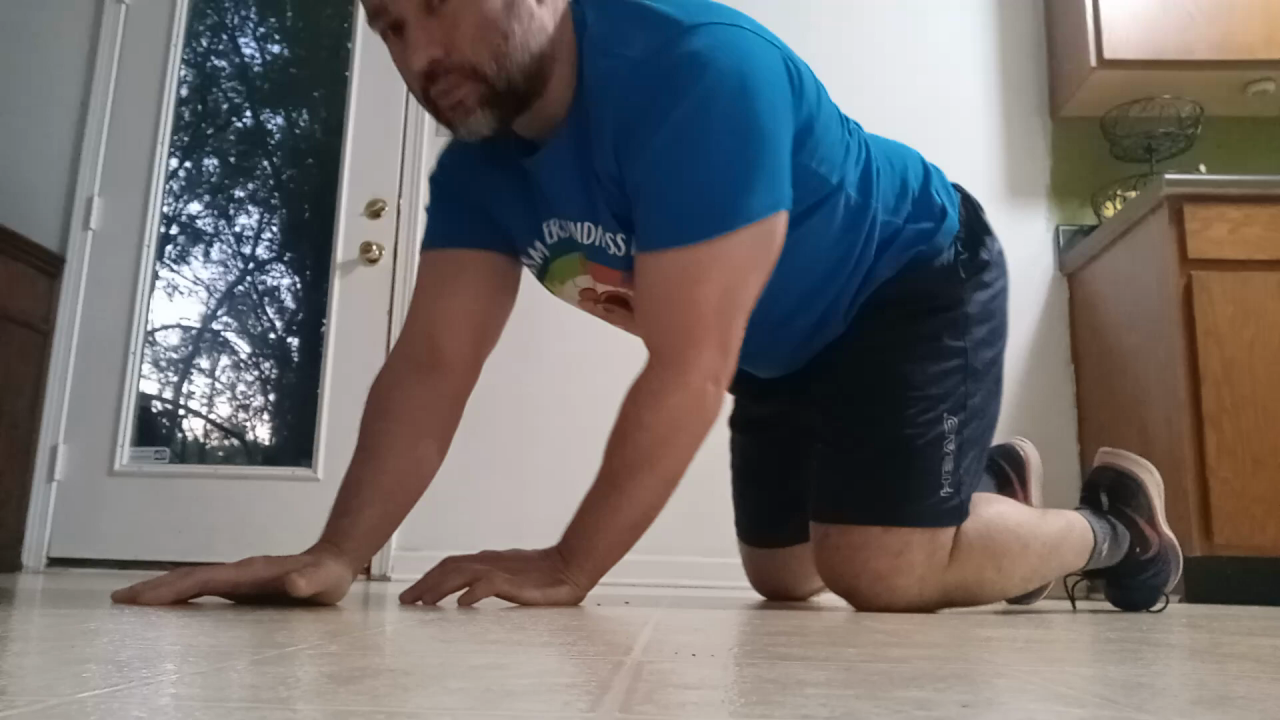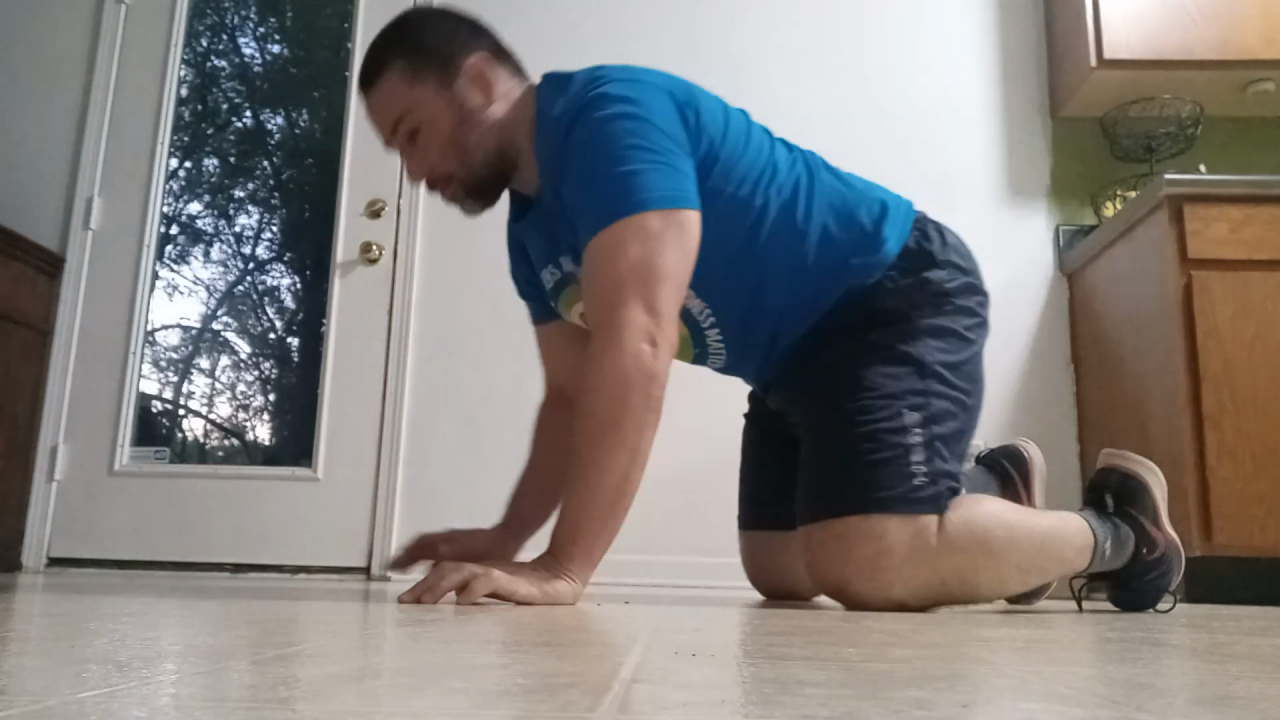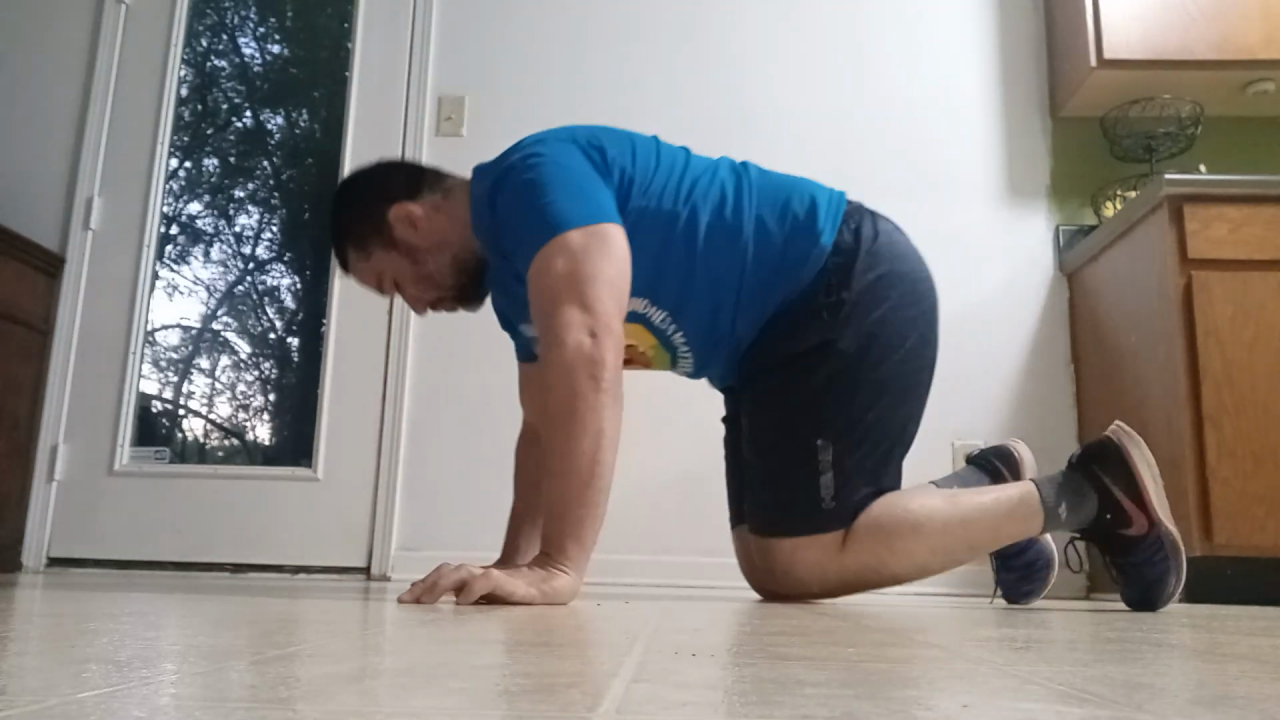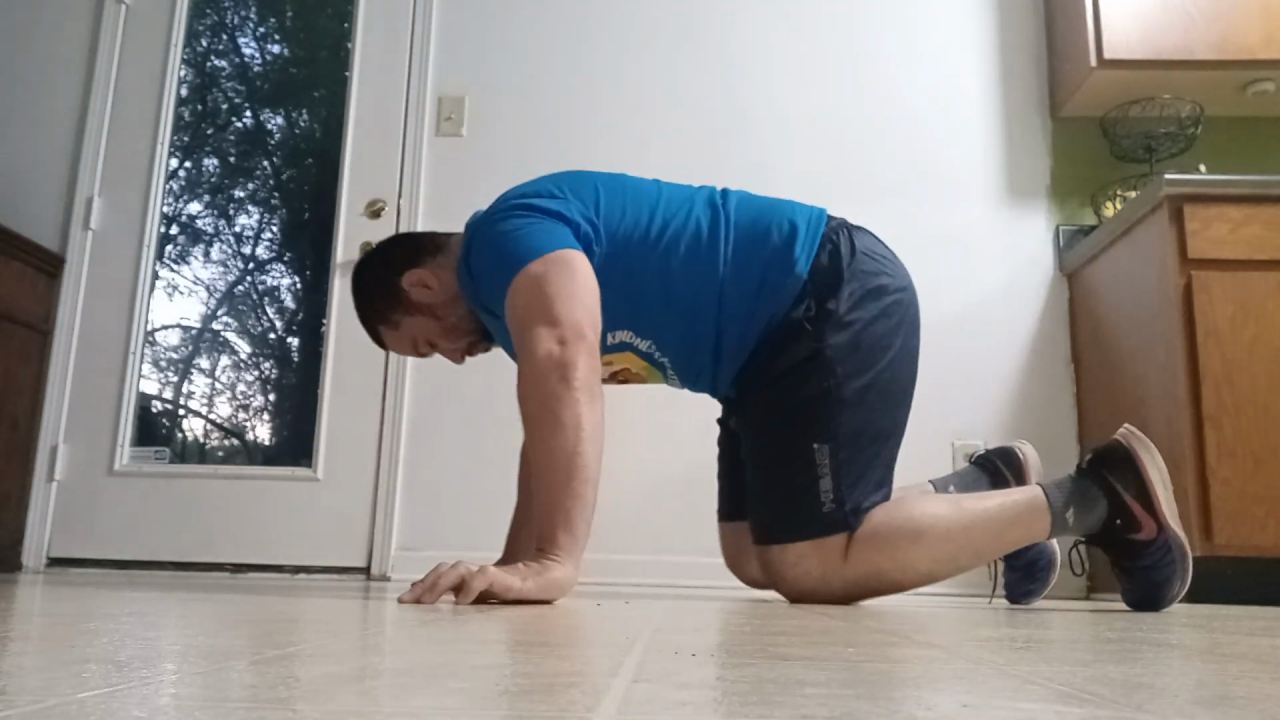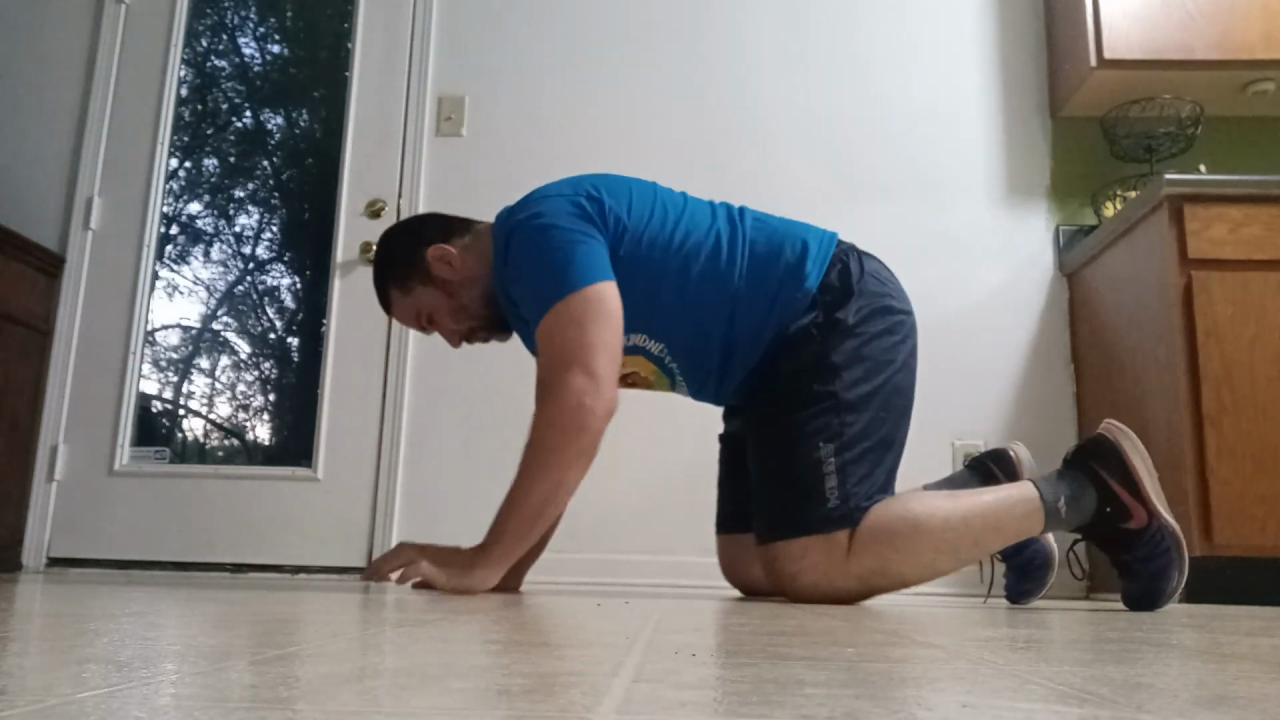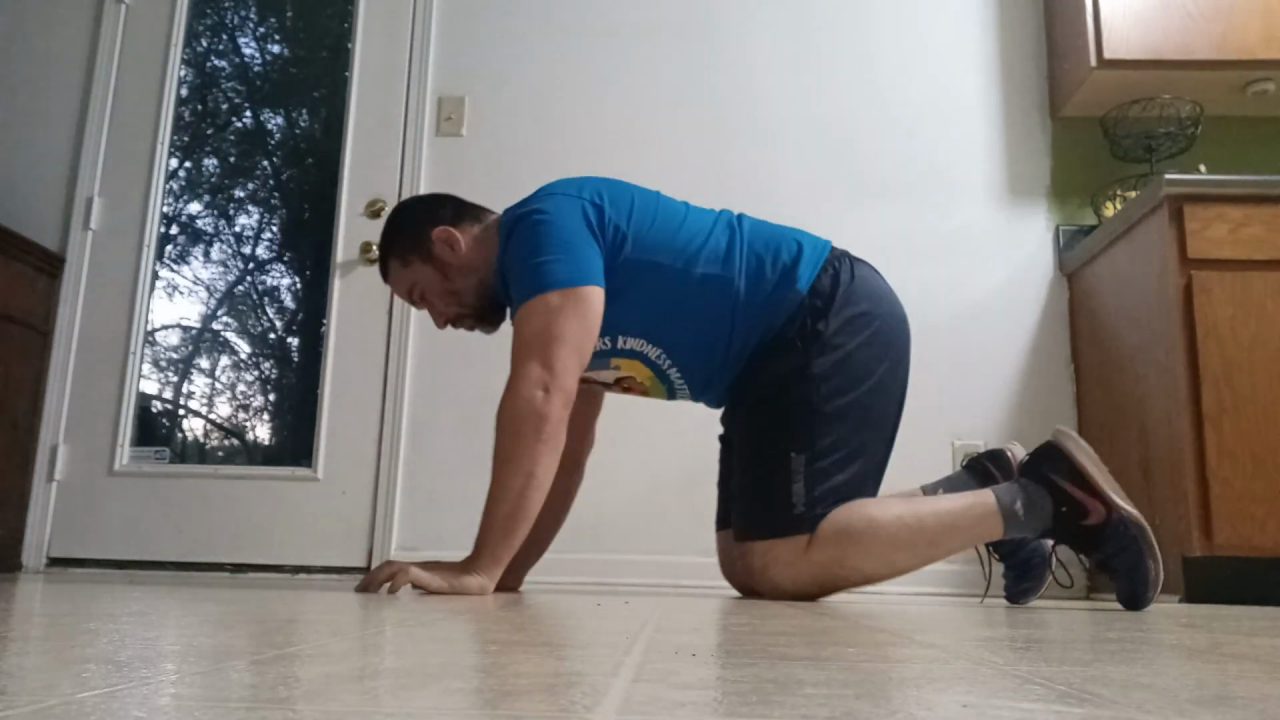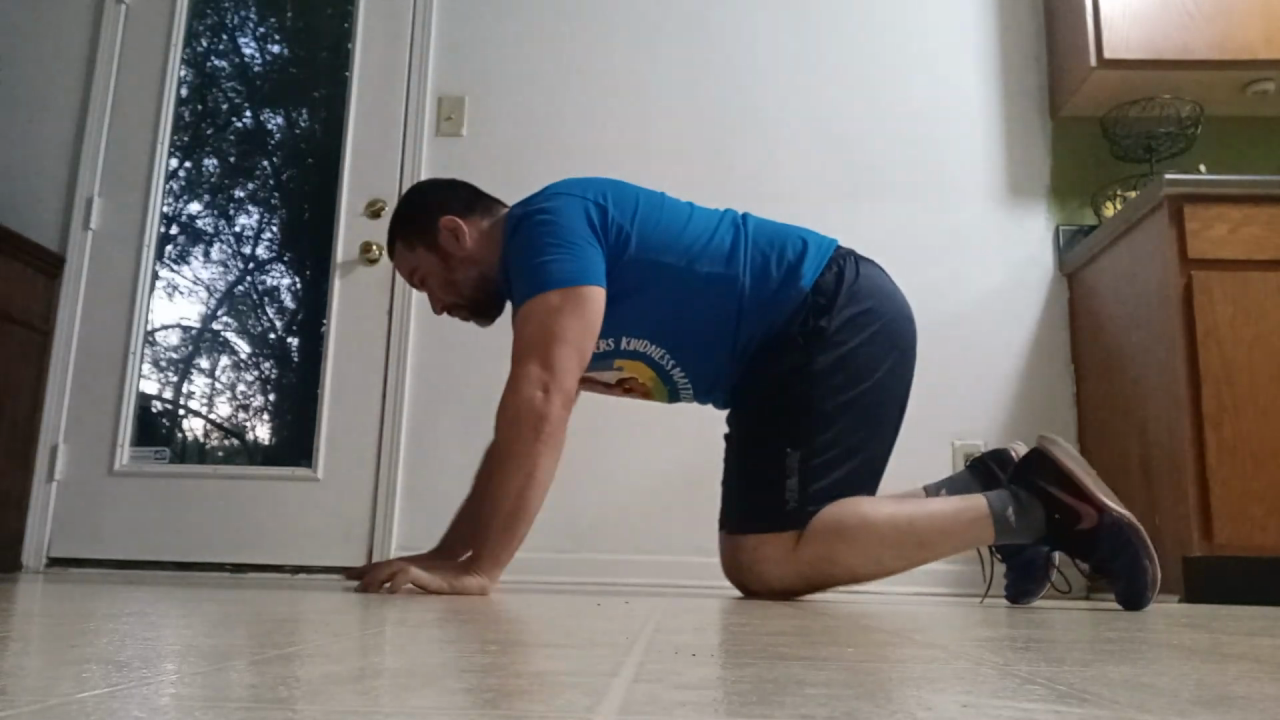
dt=0.5s
person 1, frame 1
right shoulder: (478, 174)
left elbow: (688, 370)
right elbow: (432, 365)
left wrist: (567, 569)
right wrist: (330, 561)
left hip: (922, 288)
right hip: (789, 348)
left knee: (882, 567)
right knee: (782, 576)
left ankle: (1109, 522)
right ankle: (986, 482)
person 1, frame 2
left shoulder: (608, 116)
right shoulder: (531, 235)
left elbow: (636, 342)
right elbow: (574, 402)
left wrist: (565, 568)
right wrist: (507, 535)
left hip: (900, 301)
right hip: (796, 360)
left knee: (874, 563)
right knee: (780, 573)
left ankle: (1117, 529)
right ankle: (991, 486)
person 1, frame 3
left shoulder: (529, 183)
right shoulder: (512, 274)
left elbow: (586, 357)
right elbow: (547, 423)
left wrist: (558, 567)
right wrist: (511, 561)
left hip: (852, 290)
right hip: (781, 335)
left knee: (808, 558)
right knee: (769, 568)
left ankle: (1085, 492)
right ankle: (987, 485)
person 1, frame 4
left shoulder: (505, 238)
right shoulder: (520, 285)
left elbow: (562, 366)
right elbow: (553, 426)
left wrist: (554, 561)
right wrist: (515, 565)
left hip: (836, 298)
right hip: (783, 332)
left knee: (811, 565)
right knee: (755, 558)
left ankle: (1096, 496)
right ankle: (988, 484)
person 1, frame 5
left shoulder: (541, 234)
right shoulder: (531, 291)
left elbow: (581, 404)
right elbow: (561, 429)
left wrist: (484, 564)
right wrist: (509, 570)
left hip: (839, 320)
right hip: (783, 356)
left knee: (817, 565)
right knee: (752, 567)
left ankle: (1083, 489)
right ankle: (987, 487)
person 1, frame 6
left shoulder: (544, 227)
right shoulder: (544, 284)
left elbow: (539, 401)
right elbow: (563, 444)
left wrist: (481, 568)
right wrist: (511, 573)
left hip: (834, 323)
right hip: (785, 353)
left knee: (782, 565)
right knee: (749, 566)
left ankle: (1041, 494)
right ankle: (983, 489)
person 1, frame 7
left shoulder: (547, 228)
right shoulder: (542, 283)
left elbow: (540, 400)
right elbow: (521, 432)
left wrist: (477, 569)
right wrist: (439, 557)
left hip: (840, 320)
right hip: (795, 351)
left knee: (774, 558)
right knee: (750, 562)
left ankle: (1031, 503)
right ankle: (984, 491)
